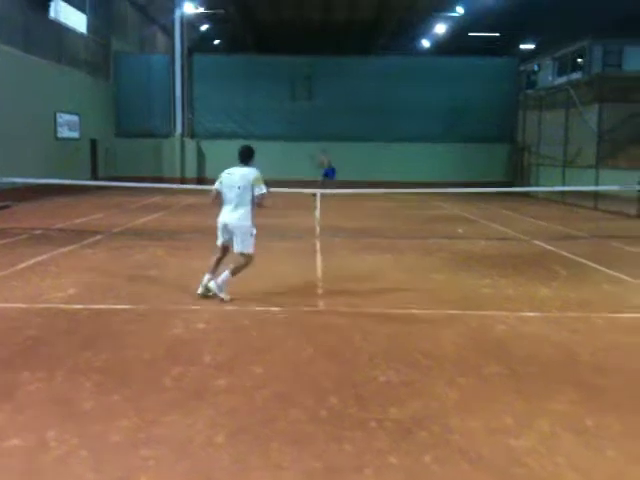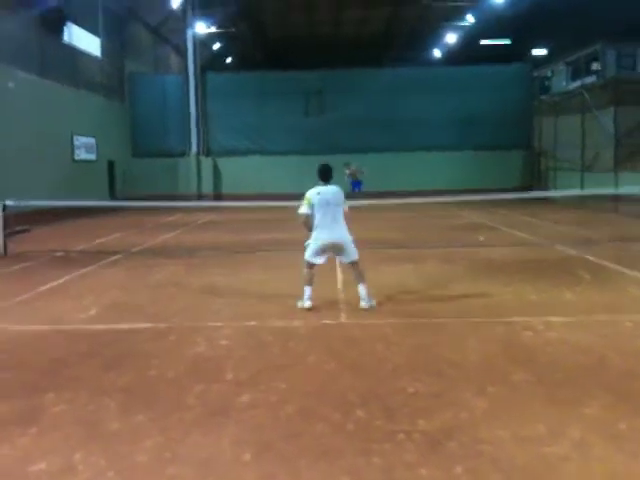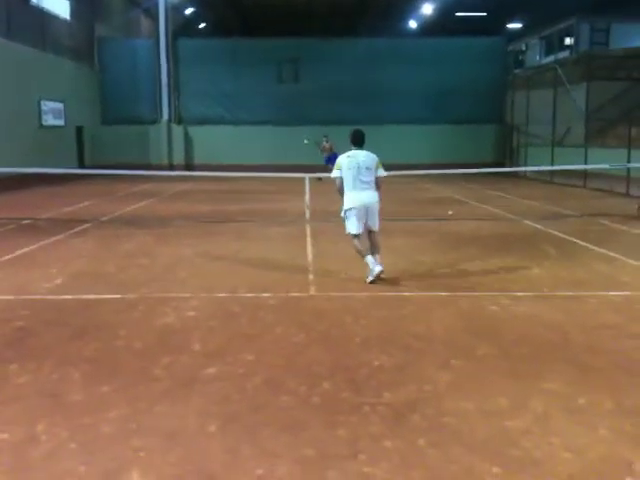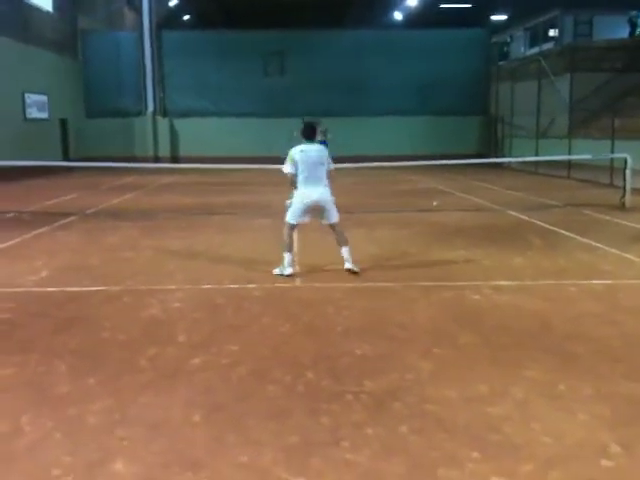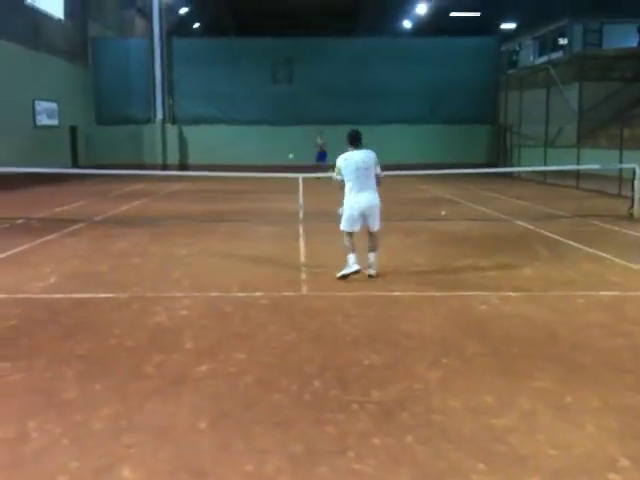
dt=1s
person 1, frame 1
left shoulder: (226, 173)
right shoulder: (254, 174)
left elbow: (215, 197)
right elbow: (259, 201)
right wrist: (255, 203)
left hip: (224, 219)
right hip: (241, 221)
left knee: (221, 253)
right knee: (247, 258)
left ankle: (205, 285)
right ankle: (220, 283)
person 1, frame 2
left shoulder: (310, 194)
right shoulder: (339, 192)
left elbow: (305, 220)
right elbow: (343, 214)
left wrist: (310, 229)
left hip: (320, 236)
right hip: (341, 235)
left knee: (308, 266)
right knee: (355, 265)
left ankle: (307, 300)
right ankle: (365, 299)
person 1, frame 3
left shoulder: (342, 159)
right shoulder: (374, 158)
left elbow: (339, 186)
right elbow: (378, 184)
left wrist: (346, 198)
left hip: (353, 200)
right hip: (371, 198)
left knee: (356, 237)
right knee: (372, 234)
left ankle: (374, 267)
right ankle: (375, 265)
person 1, frame 4
left shoulder: (294, 152)
right shoulder: (324, 150)
left elbow: (291, 180)
right elbow: (327, 174)
left wrist: (297, 188)
left hip: (303, 195)
right hip: (323, 194)
left knee: (288, 228)
right knee: (336, 227)
left ankle: (287, 266)
right ankle: (348, 262)
person 1, frame 5
left shoulder: (341, 160)
right shoulder: (371, 155)
left elbow: (341, 183)
right elbow: (377, 179)
left hip: (353, 200)
right hip: (371, 199)
left knee: (348, 235)
right knee: (373, 233)
left ankle: (352, 264)
right ankle: (371, 267)
